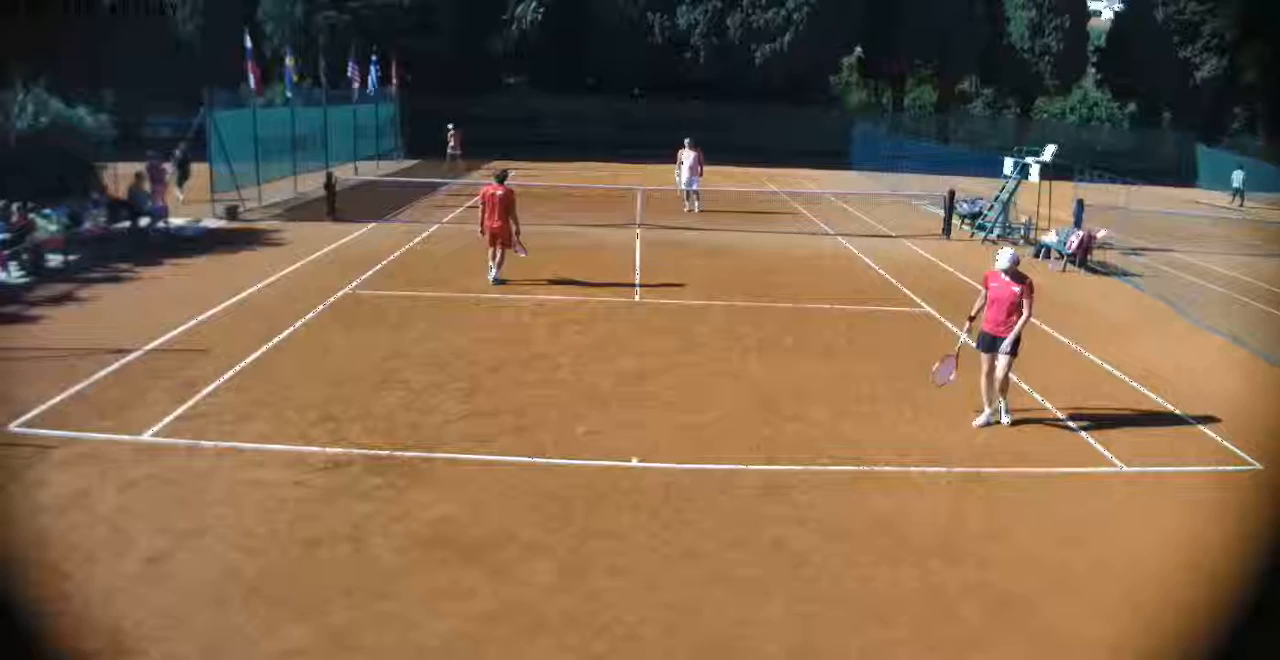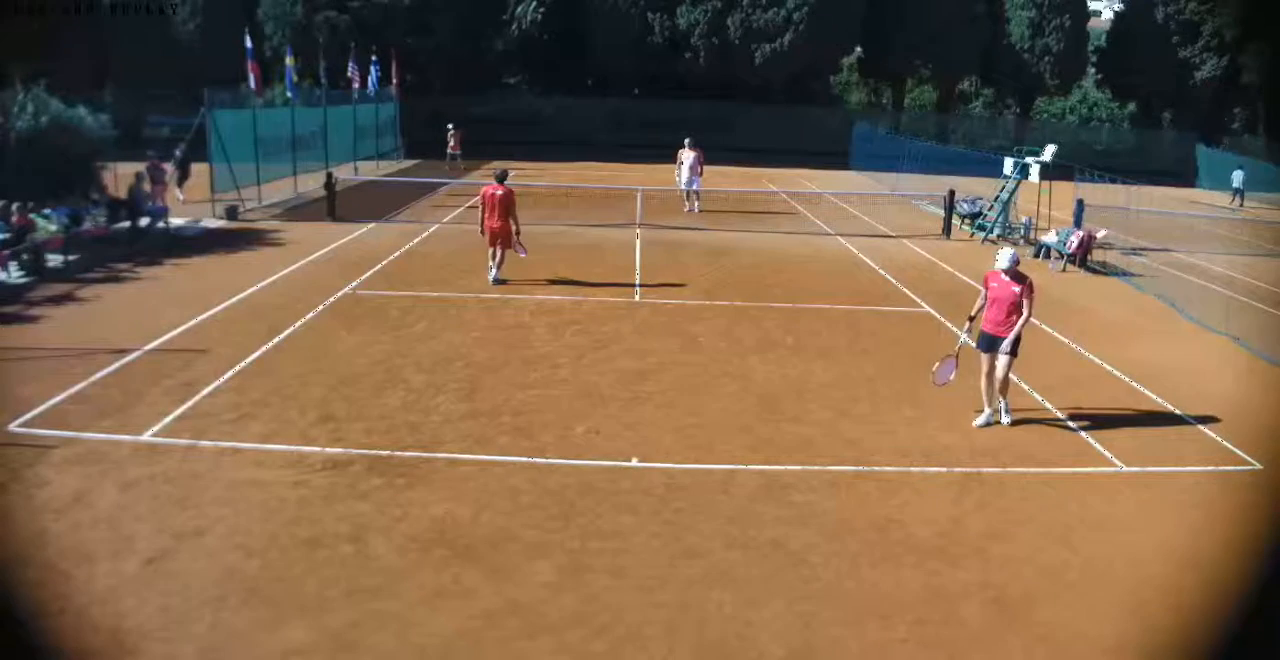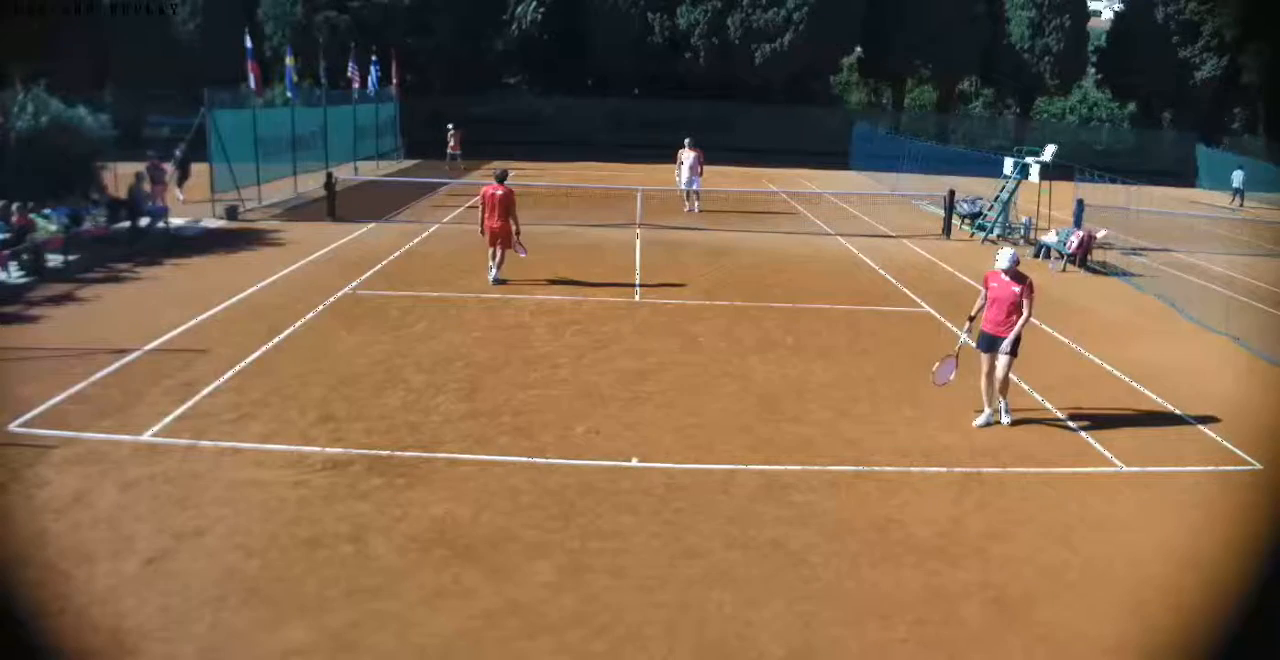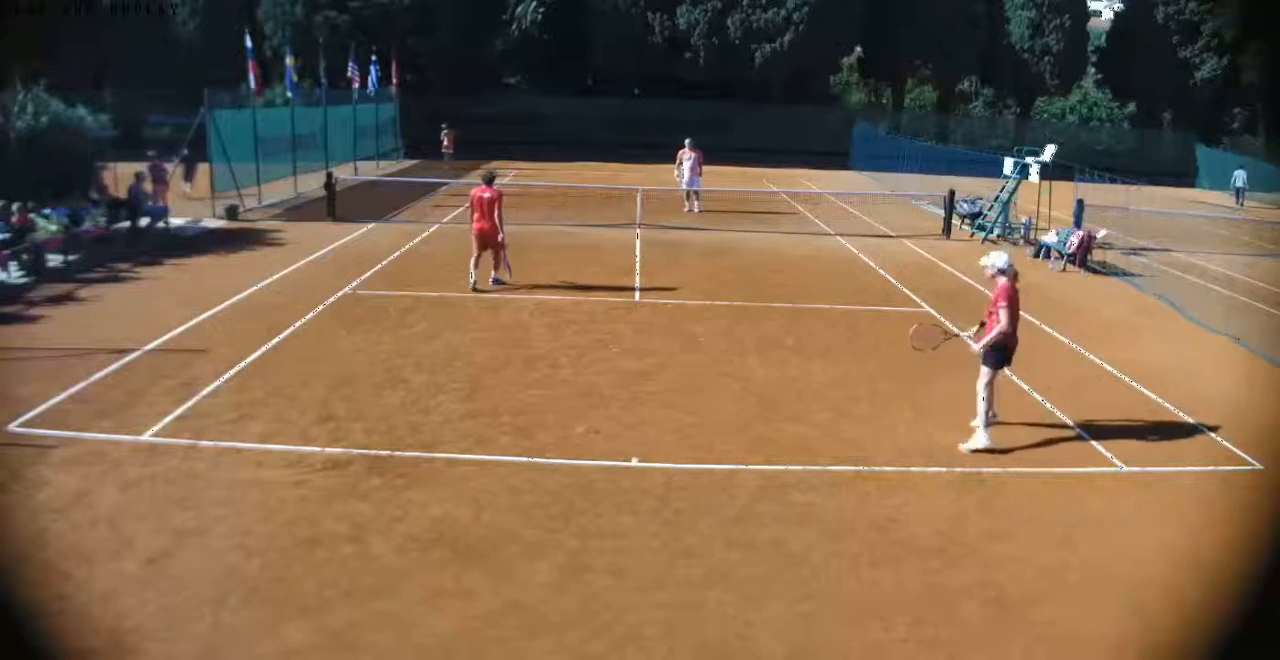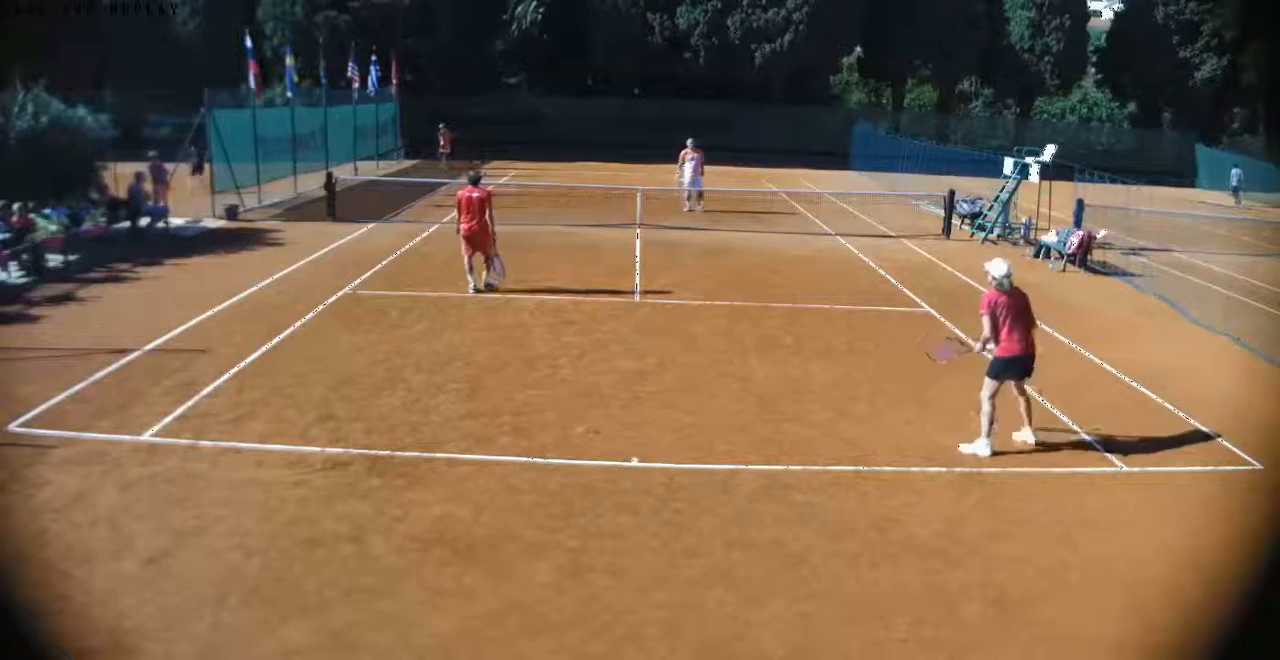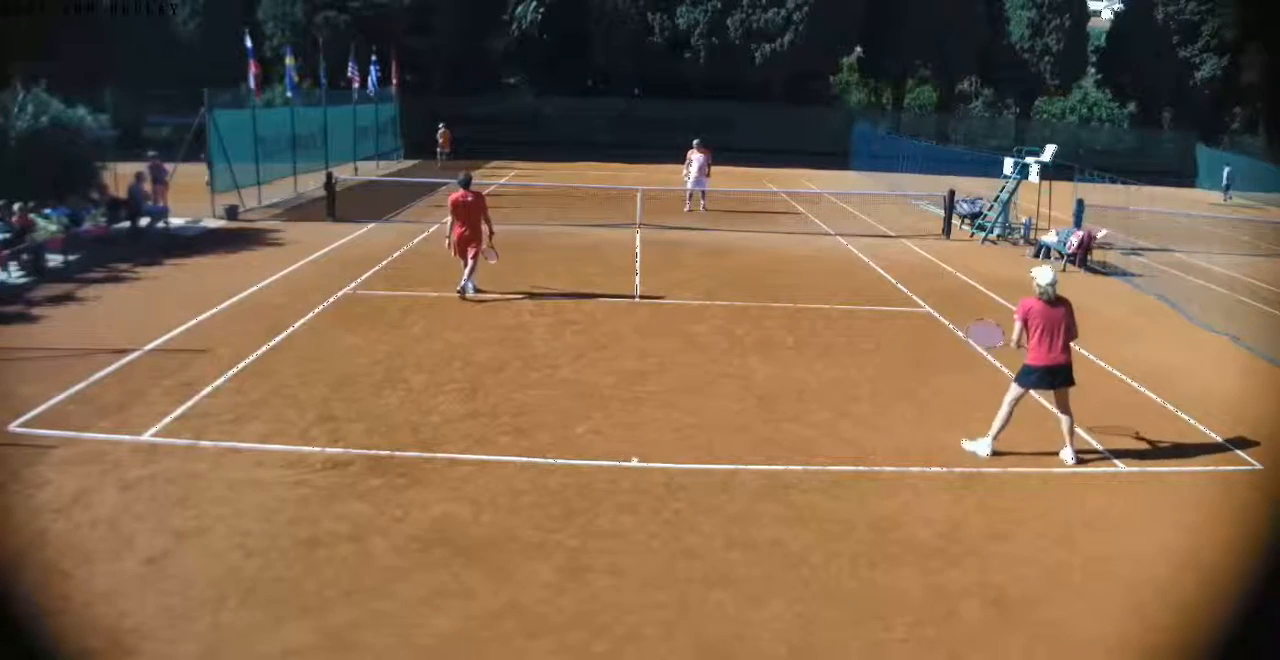
dt=0.4s
person 1, frame 1
left shoulder: (1025, 282)
right shoulder: (990, 276)
left elbow: (1026, 314)
left wrist: (1011, 337)
right wrist: (970, 319)
left hip: (1009, 336)
right hip: (988, 331)
left knee: (1001, 375)
right knee: (986, 372)
left ankle: (1002, 403)
right ankle: (988, 411)
person 1, frame 2
left shoulder: (1025, 282)
right shoulder: (990, 276)
left elbow: (1026, 314)
left wrist: (1011, 337)
right wrist: (970, 319)
left hip: (1009, 336)
right hip: (988, 331)
left knee: (1001, 375)
right knee: (986, 372)
left ankle: (1003, 403)
right ankle: (988, 412)
person 1, frame 3
left shoulder: (1024, 283)
right shoulder: (990, 277)
left elbow: (1026, 314)
left wrist: (1011, 338)
right wrist: (970, 320)
left hip: (1008, 336)
right hip: (988, 331)
left knee: (1001, 375)
right knee: (986, 373)
left ankle: (1003, 404)
right ankle: (988, 412)
person 1, frame 4
left shoulder: (1003, 289)
right shoulder: (1007, 287)
left elbow: (1004, 325)
left wrist: (983, 342)
right wrist: (980, 327)
left hip: (999, 344)
right hip: (1006, 344)
left knee: (982, 386)
right knee: (987, 379)
left ankle: (982, 436)
right ankle: (988, 415)
person 1, frame 5
left shoulder: (989, 298)
right shoulder: (1020, 295)
left elbow: (987, 334)
right elbow: (1032, 324)
left wrist: (980, 344)
left hip: (1006, 354)
right hip: (1027, 352)
left knee: (987, 396)
right knee: (1020, 391)
left ankle: (984, 443)
right ankle: (1028, 431)
person 1, frame 6
left shoulder: (1027, 305)
right shoulder: (1065, 305)
left elbow: (1016, 339)
right elbow: (1073, 334)
left wrist: (1019, 345)
left hip: (1036, 364)
right hip: (1062, 364)
left knee: (1009, 402)
right knee: (1063, 407)
left ankle: (986, 443)
right ankle: (1069, 451)
